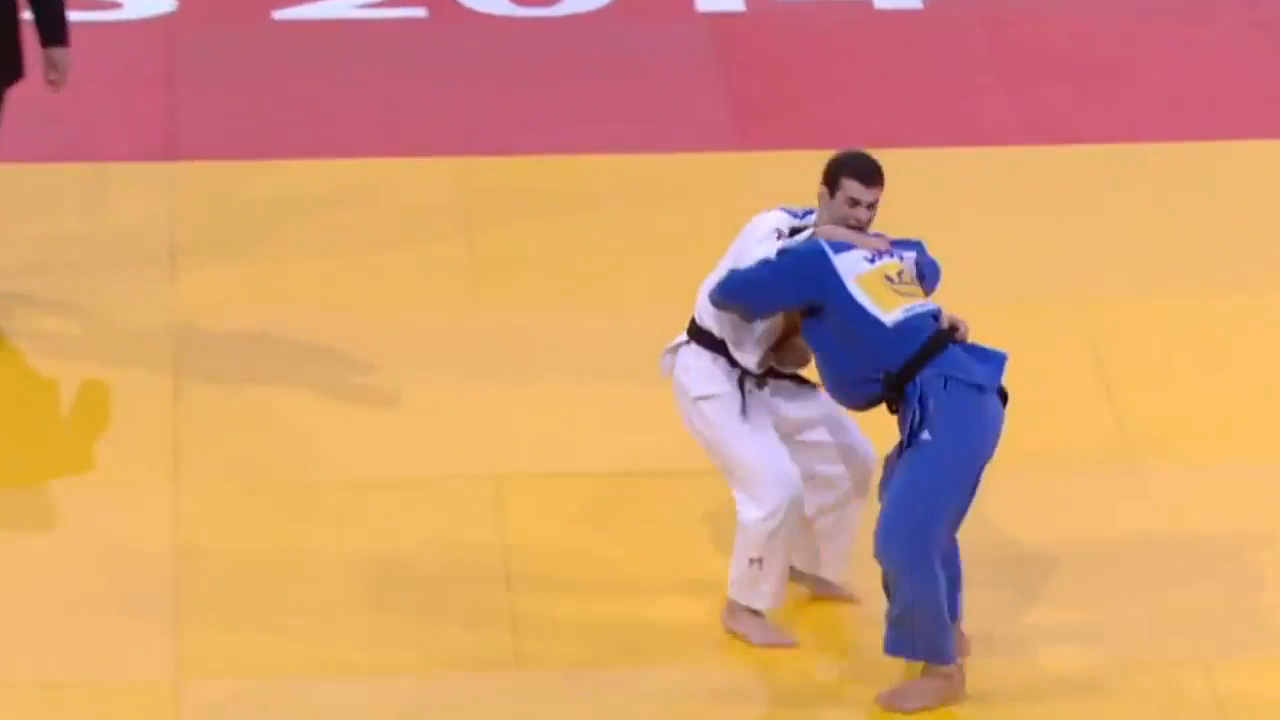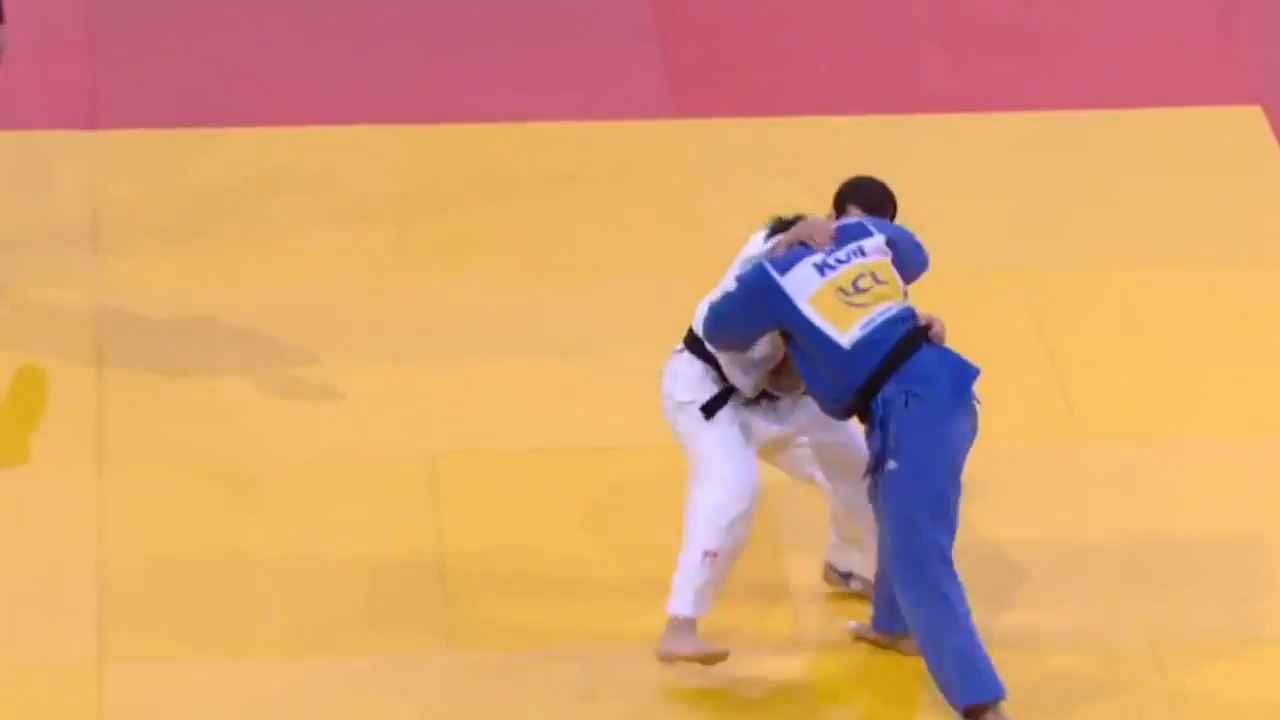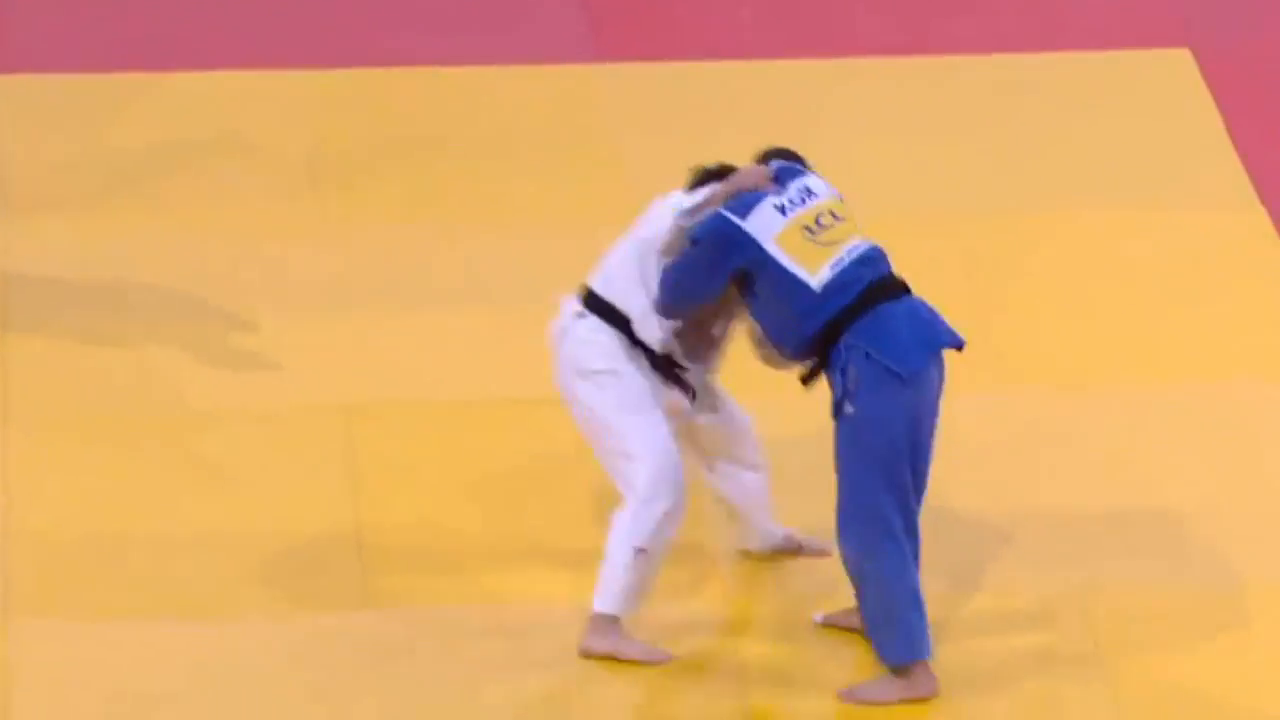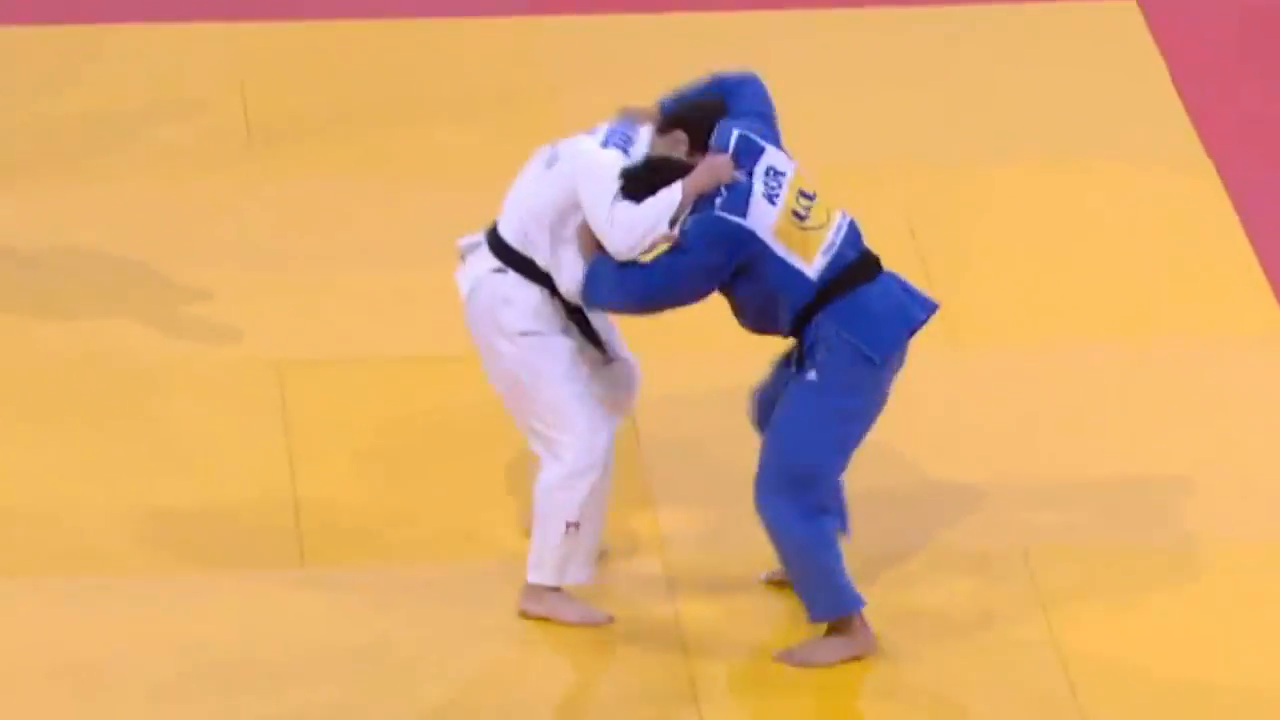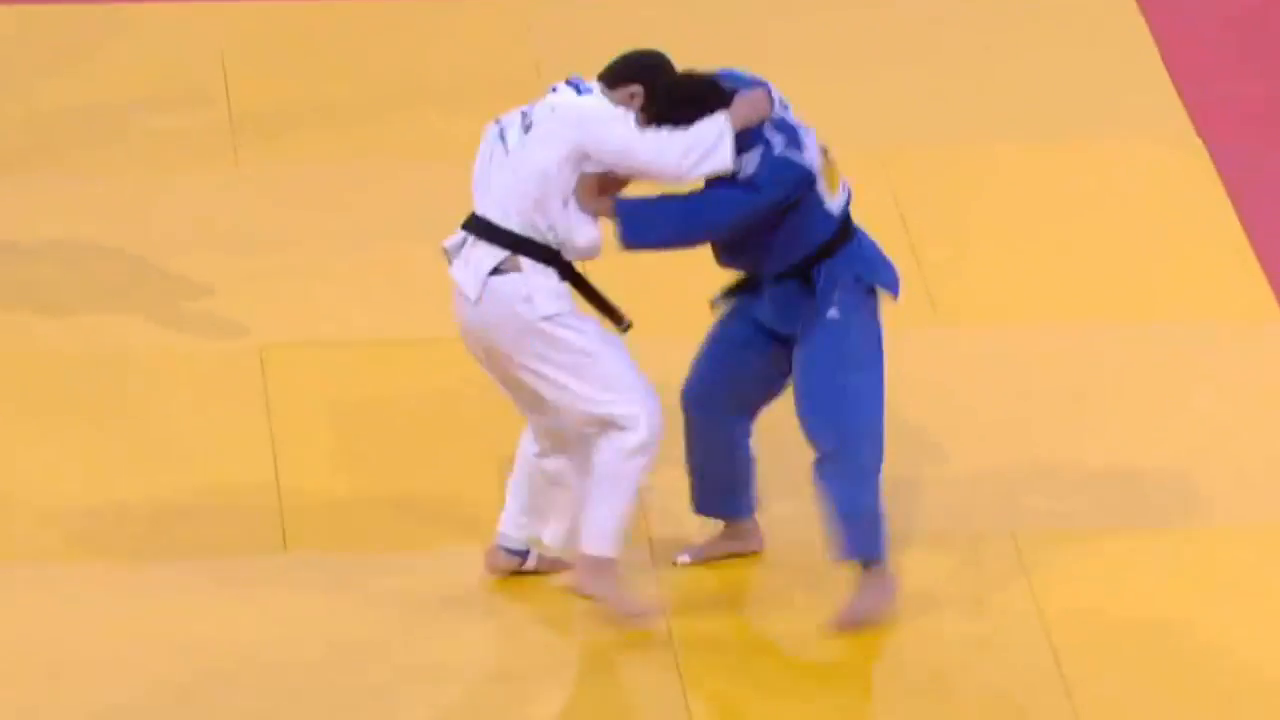
dt=0.2s
person 1, frame 1
left shoulder: (812, 259)
right shoulder: (890, 251)
left elbow: (734, 295)
right elbow: (925, 268)
left hip: (948, 398)
right hip: (953, 389)
left knee: (905, 539)
right knee: (911, 502)
left ankle: (940, 667)
right ankle: (942, 627)
person 1, frame 2
left shoulder: (773, 278)
right shoulder: (867, 235)
left elbow: (723, 331)
right elbow: (912, 260)
left hip: (910, 411)
right hip: (941, 393)
left knee: (919, 567)
right knee: (899, 510)
right ankle: (893, 627)
person 1, frame 3
left shoulder: (726, 227)
right shoulder: (797, 179)
left elbow: (676, 299)
left hip: (872, 362)
right hip: (911, 340)
left knee: (872, 516)
right knee: (881, 495)
left ankle: (910, 668)
right ankle: (877, 611)
person 1, frame 4
left shoulder: (716, 230)
right shoulder: (743, 138)
left elbow: (635, 292)
right elbow: (742, 86)
left wrist: (594, 262)
right wrist: (654, 112)
left hip: (848, 337)
right hip: (874, 312)
left knee: (785, 487)
right knee: (774, 413)
left ankle: (848, 627)
right ankle: (810, 562)
person 1, frame 5
left shoulder: (773, 165)
right shoulder: (741, 95)
left elbow: (688, 221)
left wrist: (606, 208)
left hip: (832, 288)
right hip: (778, 289)
left knee: (841, 431)
right knee: (708, 399)
left ankle: (873, 571)
right ankle: (739, 528)
person 2, frame 1
left shoulder: (853, 252)
right shoulder: (772, 228)
right wrist: (824, 237)
left hip: (764, 375)
right hip: (711, 374)
left knee: (851, 464)
right knee: (777, 488)
left ankle: (805, 568)
right ankle: (743, 607)
person 2, frame 2
right shoulder: (776, 244)
right wrist: (791, 239)
left hip: (768, 391)
right hip: (704, 384)
left knee: (855, 460)
right knee: (730, 493)
left ankle: (848, 568)
right ankle: (680, 629)
person 2, frame 3
right shoulder: (698, 211)
right elbow: (658, 237)
right wrist: (725, 190)
left hip: (657, 355)
right hip: (599, 350)
left knee: (727, 432)
right knee: (658, 484)
left ankle: (764, 535)
right ankle: (604, 626)
person 2, frame 4
left shoulder: (618, 146)
right shoulder: (607, 161)
right elbow: (624, 237)
right wrist: (690, 185)
left hip: (540, 294)
right hip: (511, 305)
left knee: (613, 380)
right knee: (582, 445)
left ankle: (550, 523)
right ankle: (544, 588)
person 2, frame 5
left shoulder: (545, 115)
right shoulder: (585, 116)
right elbow: (668, 156)
right wrist: (735, 119)
left hip: (482, 289)
right hip: (517, 295)
left knee: (563, 424)
right knee: (635, 417)
left ankle: (513, 547)
right ankle: (595, 563)
